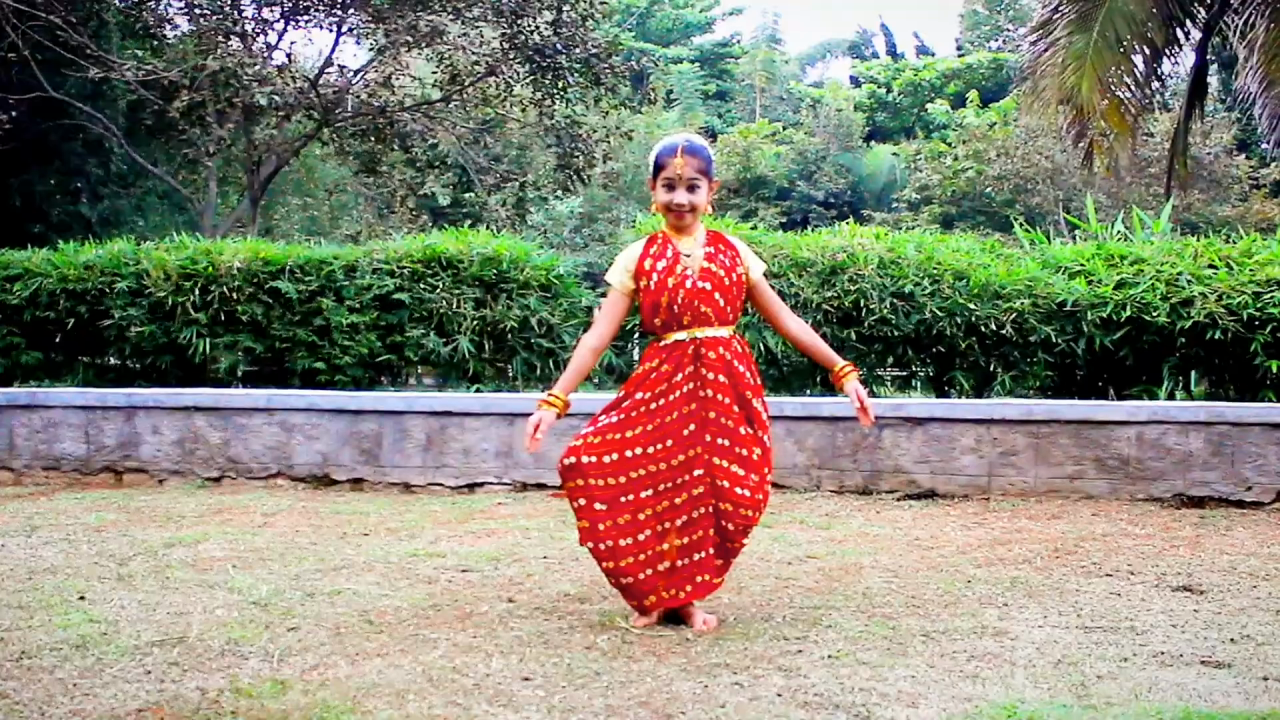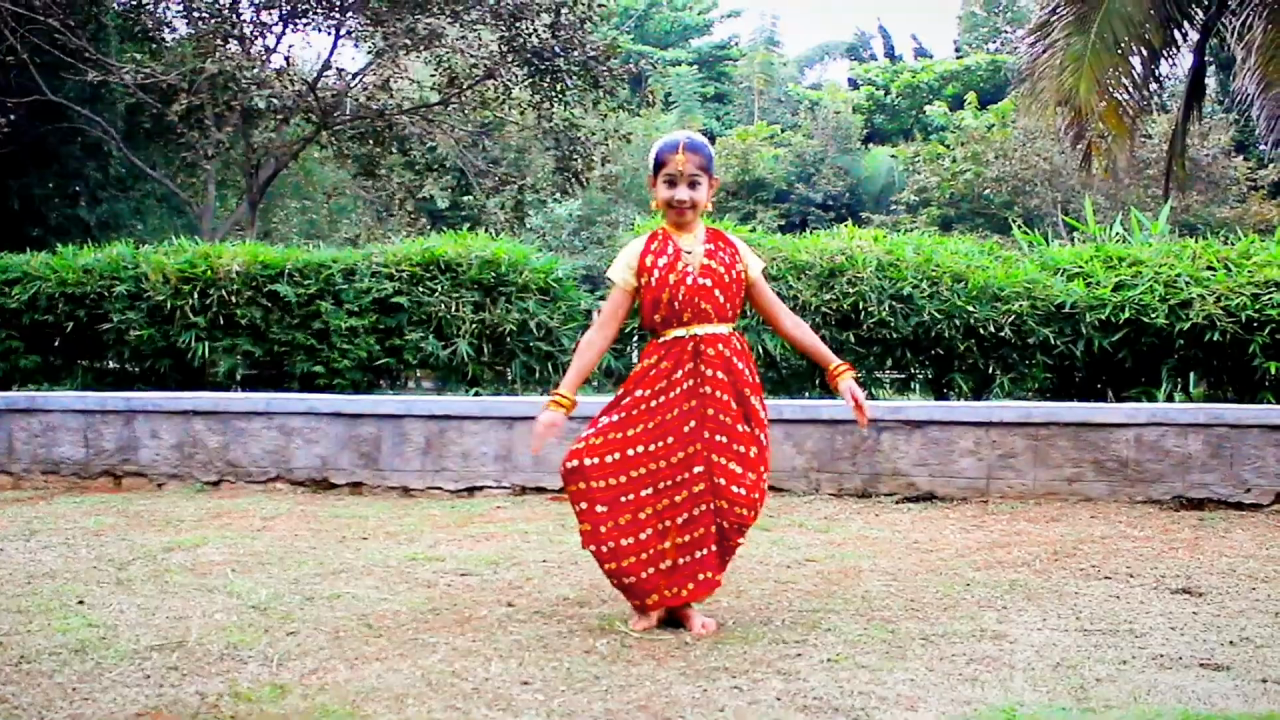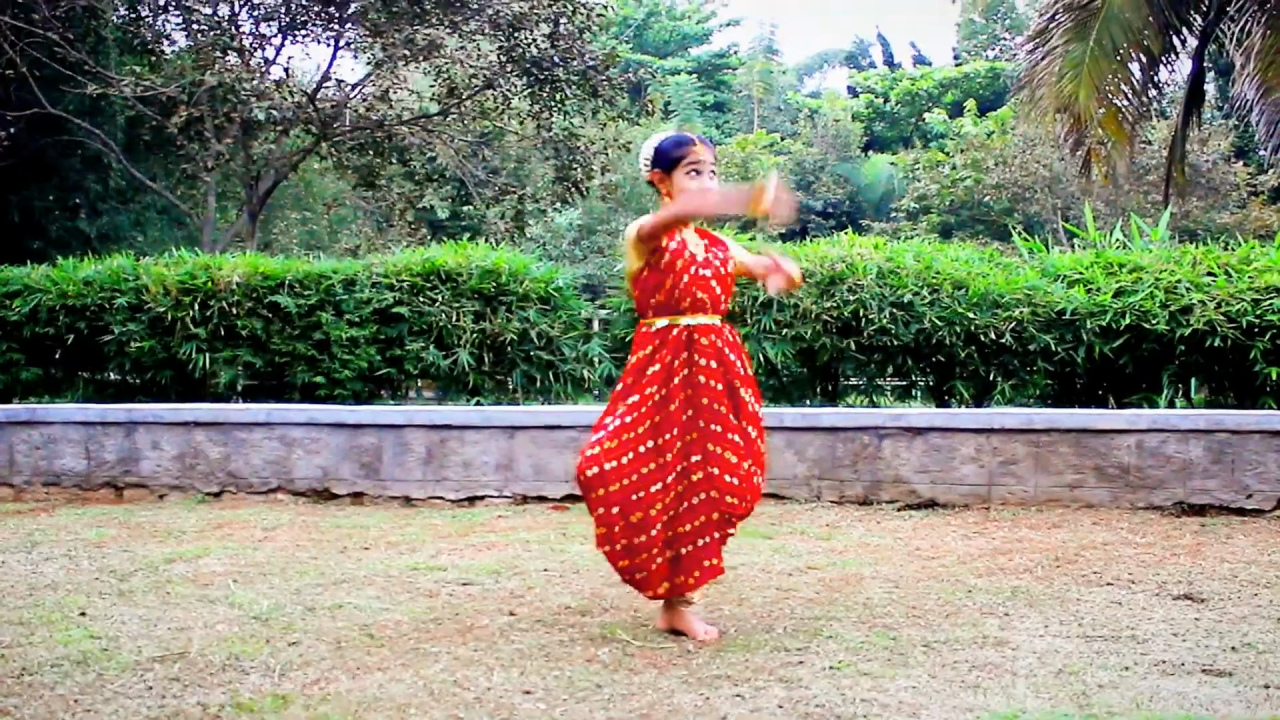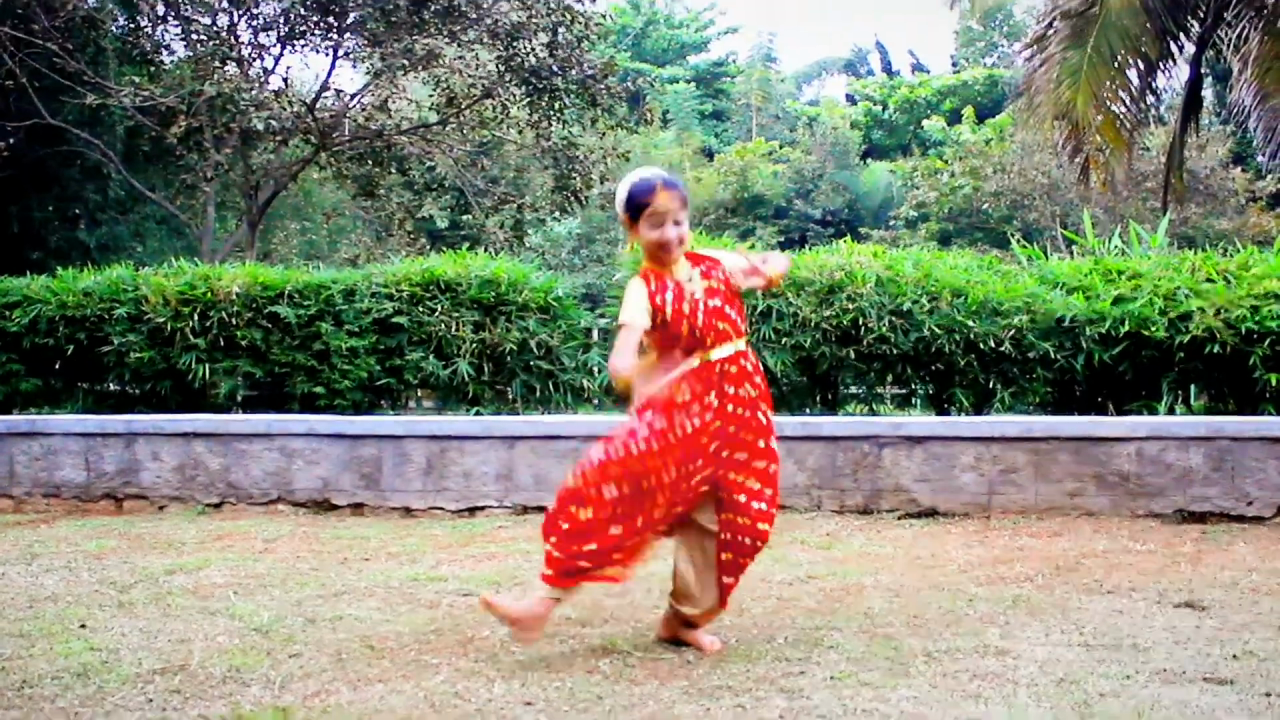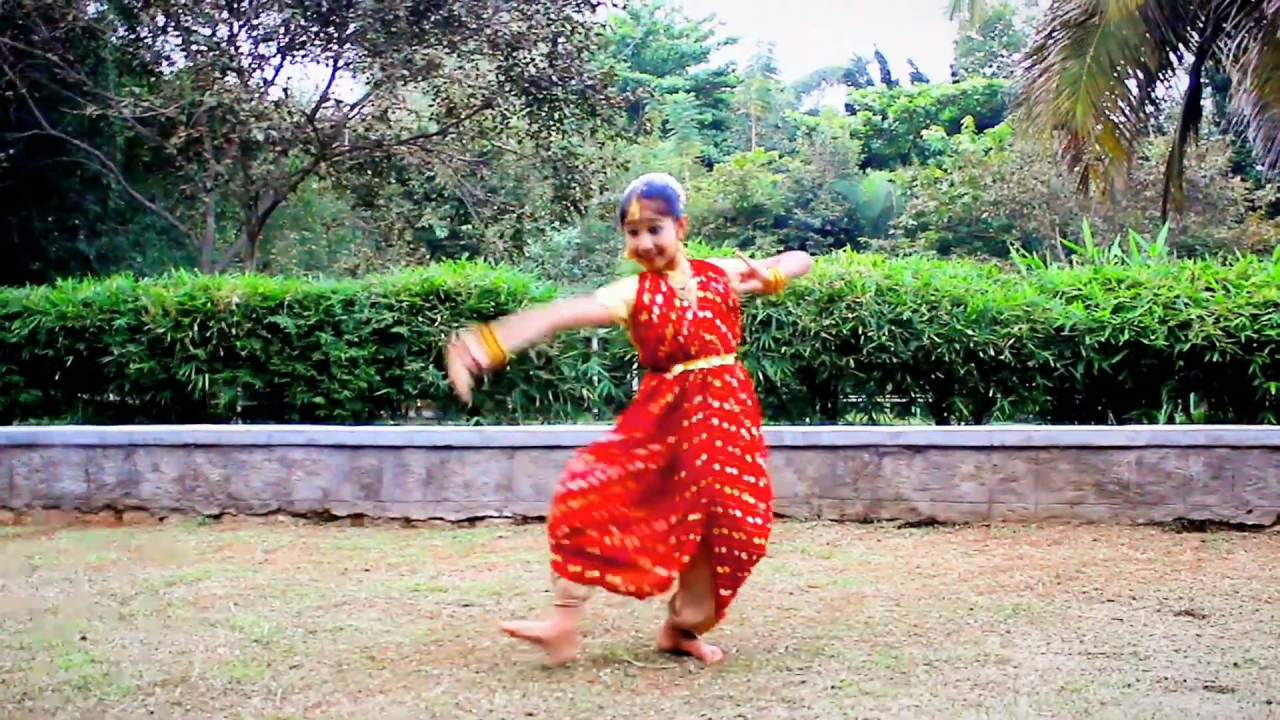
dt=0.3s
person 1, frame 1
left shoulder: (735, 252)
right shoulder: (638, 257)
left elbow: (785, 319)
right elbow: (599, 335)
left wrist: (843, 371)
right wrist: (554, 400)
left hip: (727, 385)
right hip: (663, 384)
left knee: (724, 494)
left ankle: (685, 595)
right ankle: (652, 592)
person 1, frame 2
left shoulder: (733, 250)
right shoulder: (639, 253)
left elbow: (781, 316)
right elbow: (602, 331)
left wrist: (838, 370)
right wrist: (561, 399)
left hip: (725, 382)
right hip: (662, 381)
left knee: (719, 493)
right knee: (593, 468)
left ankle: (684, 598)
right ankle: (651, 594)
person 1, frame 3
left shoulder: (720, 245)
right shoulder: (645, 235)
left elbow: (774, 269)
right elbow: (680, 211)
left wrist: (783, 271)
right wrist: (752, 202)
left hip: (719, 369)
right hip: (662, 368)
left knee: (706, 482)
right knee: (613, 464)
left ankle: (678, 603)
person 1, frame 4
left shoulder: (717, 264)
right shoulder: (640, 292)
left elbow: (777, 262)
right elbow: (623, 361)
left wrist: (766, 274)
right wrist: (647, 381)
left hip: (740, 397)
right hip: (680, 403)
left knee: (728, 515)
right knee: (614, 479)
left ankle: (686, 617)
right ankle: (543, 602)
person 1, frame 5
left shoulder: (723, 274)
right shoulder: (630, 293)
left elbow: (800, 260)
right elbow: (561, 313)
left wrist: (769, 280)
right wrist: (494, 341)
left hip: (724, 409)
right hip: (663, 411)
left knee: (724, 523)
right knee: (592, 490)
left ankle: (683, 629)
right ankle: (564, 623)
